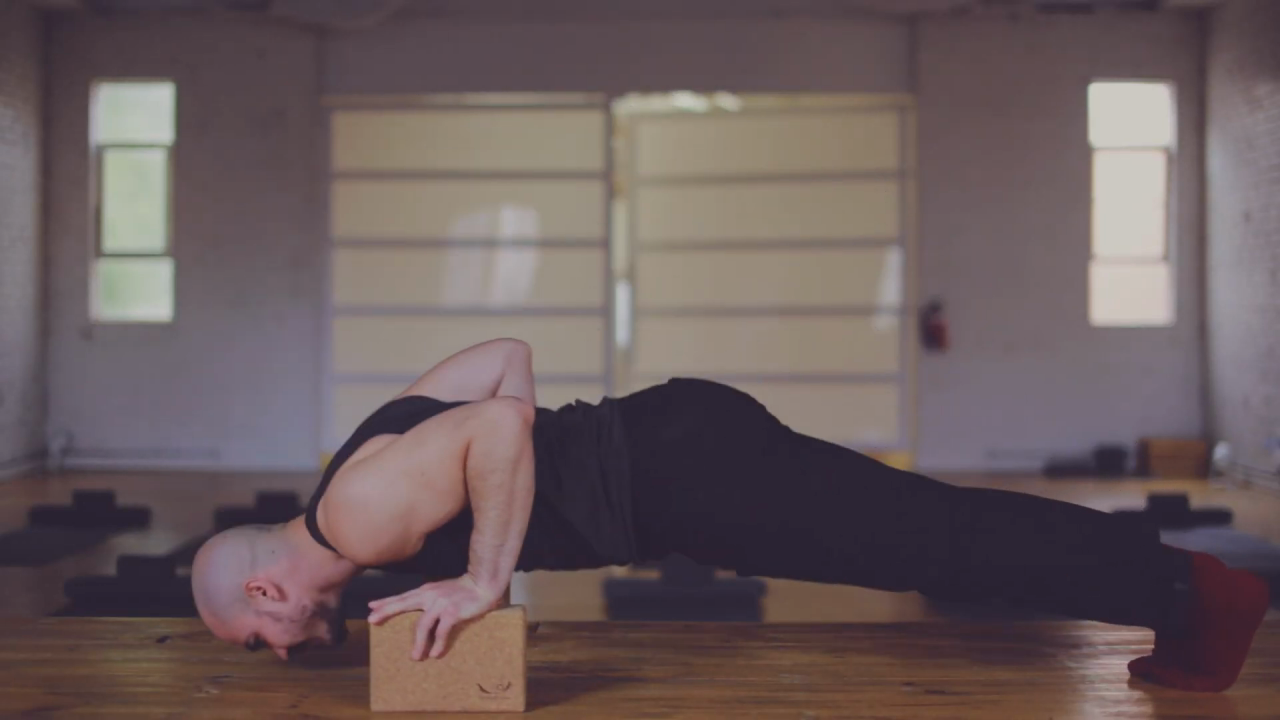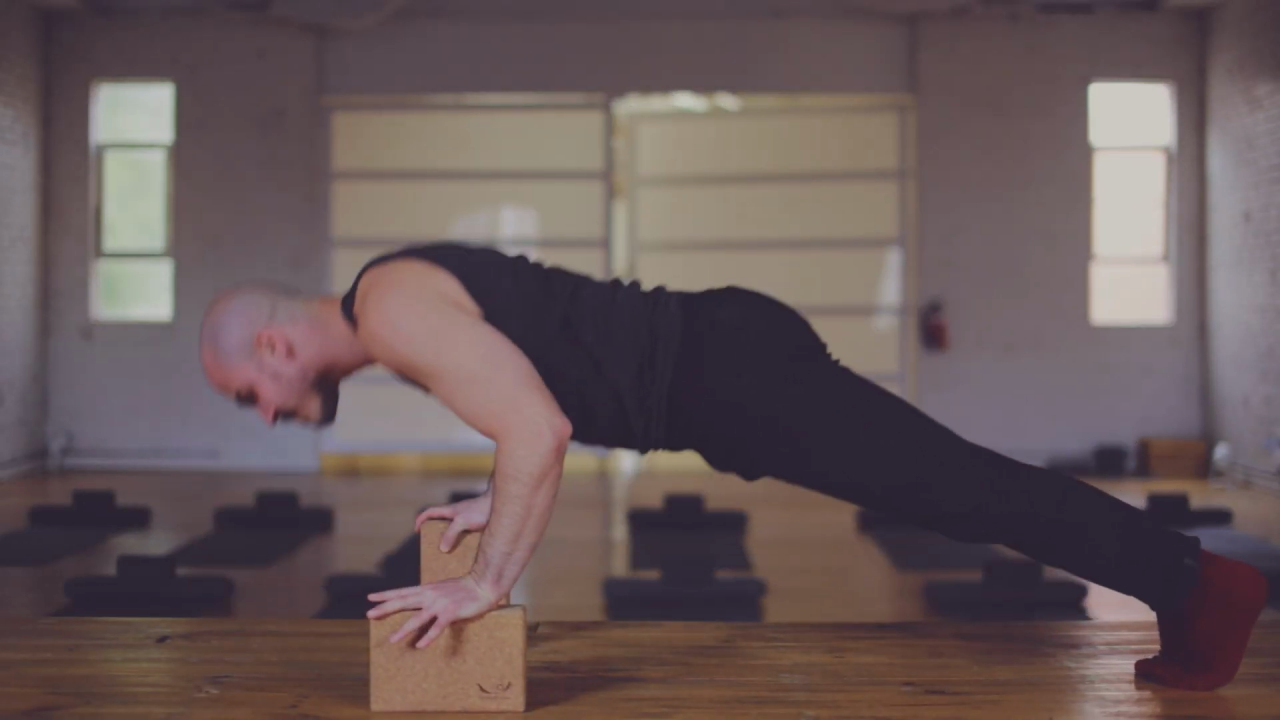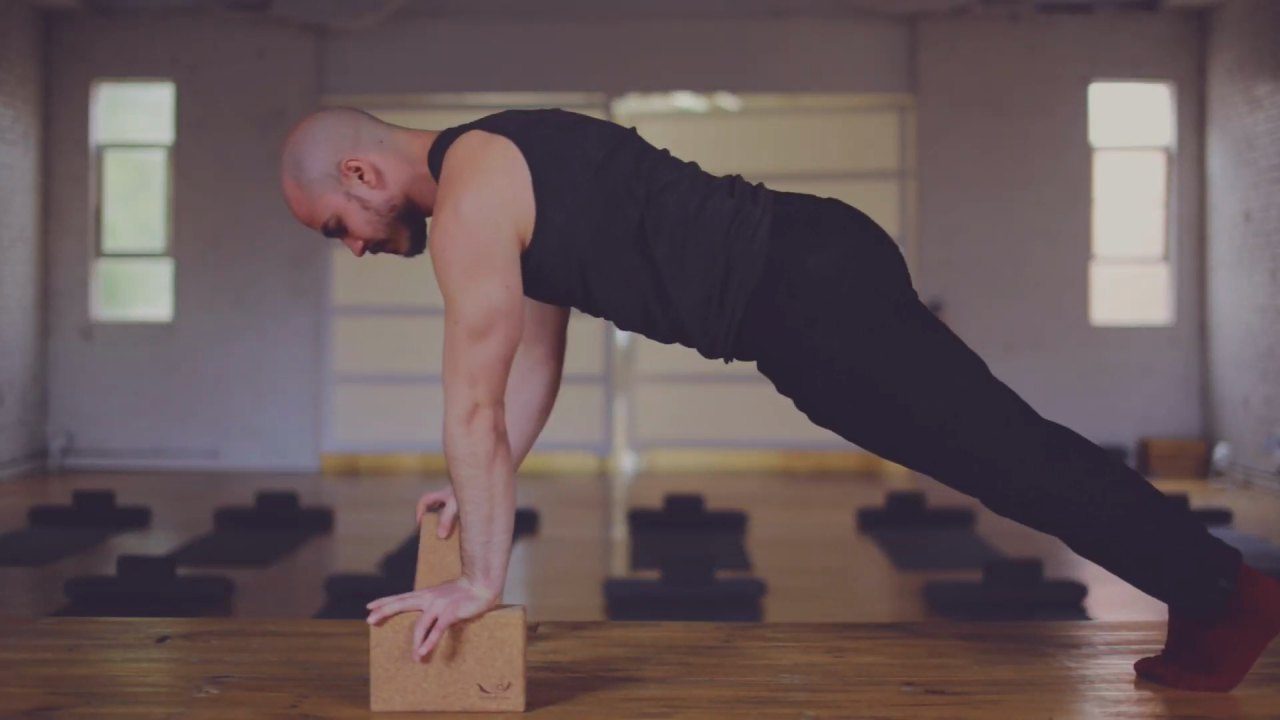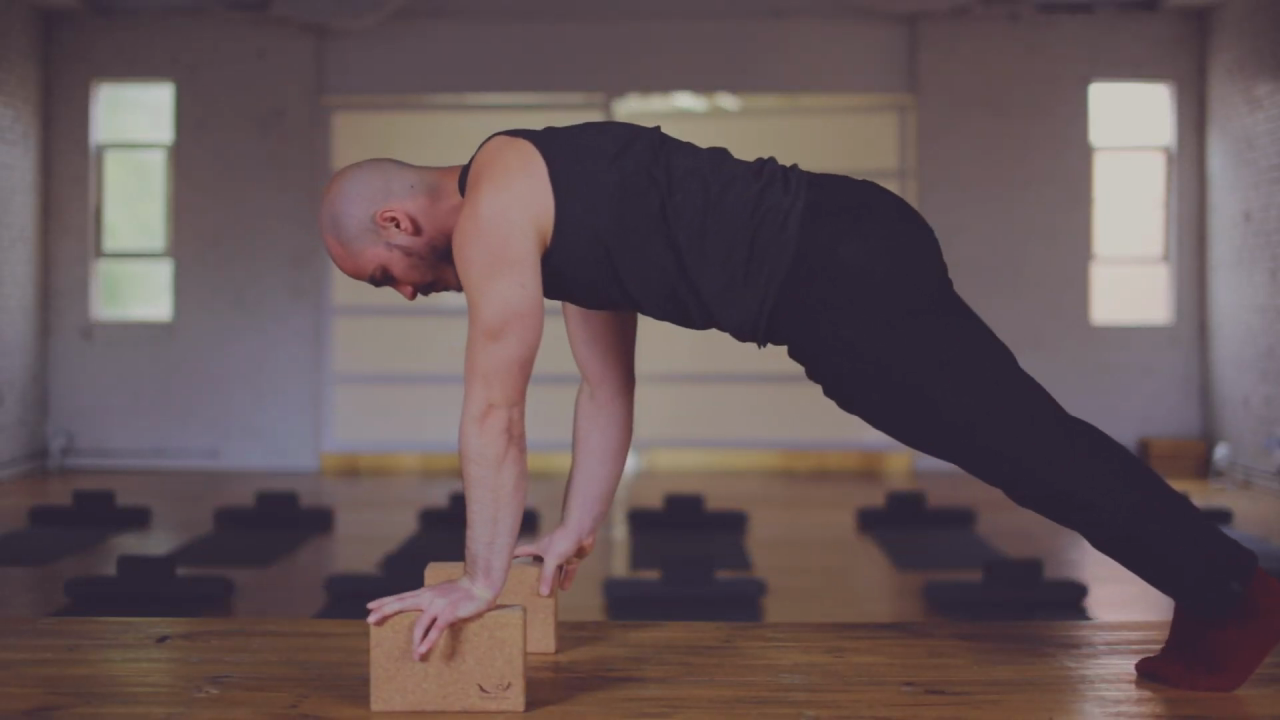
dt=0.7s
person 1, frame 1
left shoulder: (357, 517)
right shoulder: (372, 462)
left elbow: (500, 427)
right elbow: (507, 351)
left wrist: (480, 580)
left hip: (686, 478)
right hip: (680, 440)
left knee: (943, 545)
right knee: (939, 532)
left ankle: (1194, 594)
right ankle: (1179, 592)
person 1, frame 2
left shoulder: (393, 312)
right shoulder: (401, 293)
left elbow: (540, 429)
left wrist: (486, 580)
right wrist: (507, 502)
left hip: (725, 374)
right hip: (716, 355)
left knee: (966, 493)
right knee: (961, 486)
left ankle: (1196, 586)
right ankle: (1183, 583)
person 1, frame 3
left shoulder: (467, 202)
right shoulder: (501, 168)
left elbow: (472, 401)
right elbow: (538, 345)
left wrist: (481, 576)
right wrist: (481, 494)
left hip: (807, 298)
right hip: (811, 265)
left knee: (1010, 460)
right knee: (1008, 450)
person 1, frame 4
left shoulder: (493, 208)
right shoulder: (546, 208)
left elbow: (492, 407)
right elbow: (607, 384)
left wrist: (481, 578)
right wrist: (575, 531)
left hip: (842, 275)
right hip: (845, 249)
left knee: (1031, 453)
right knee: (1031, 444)
